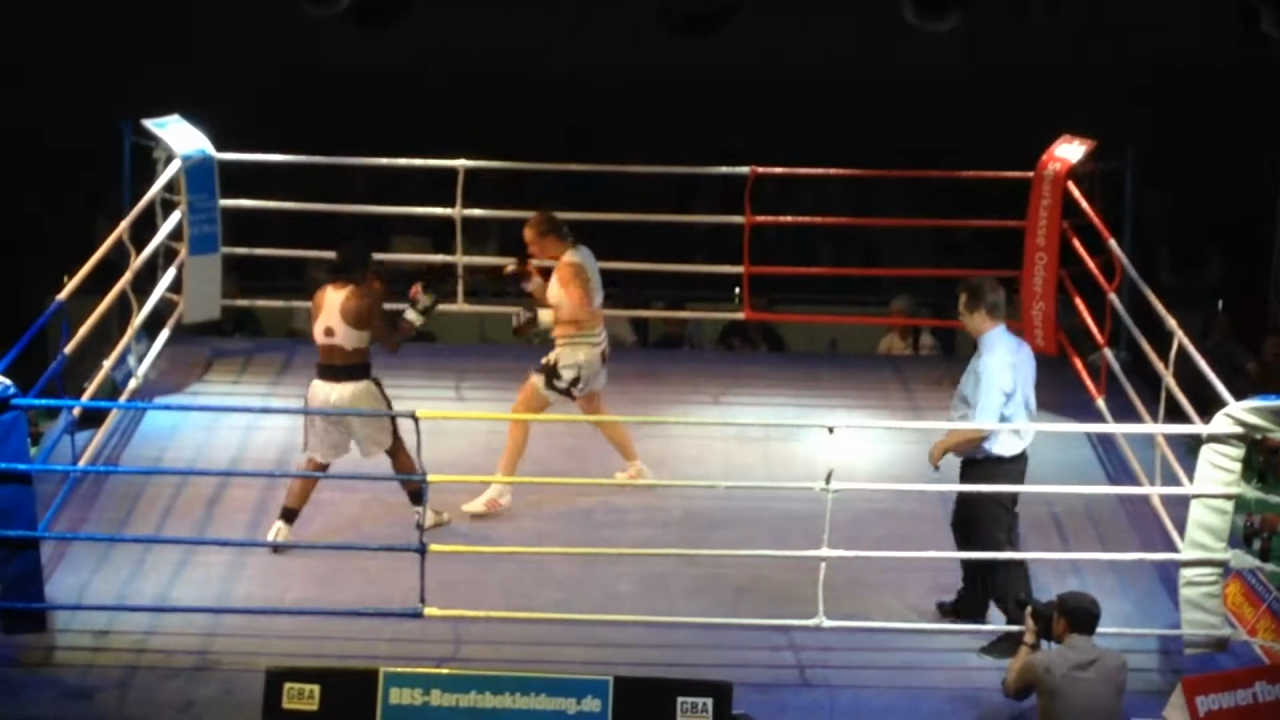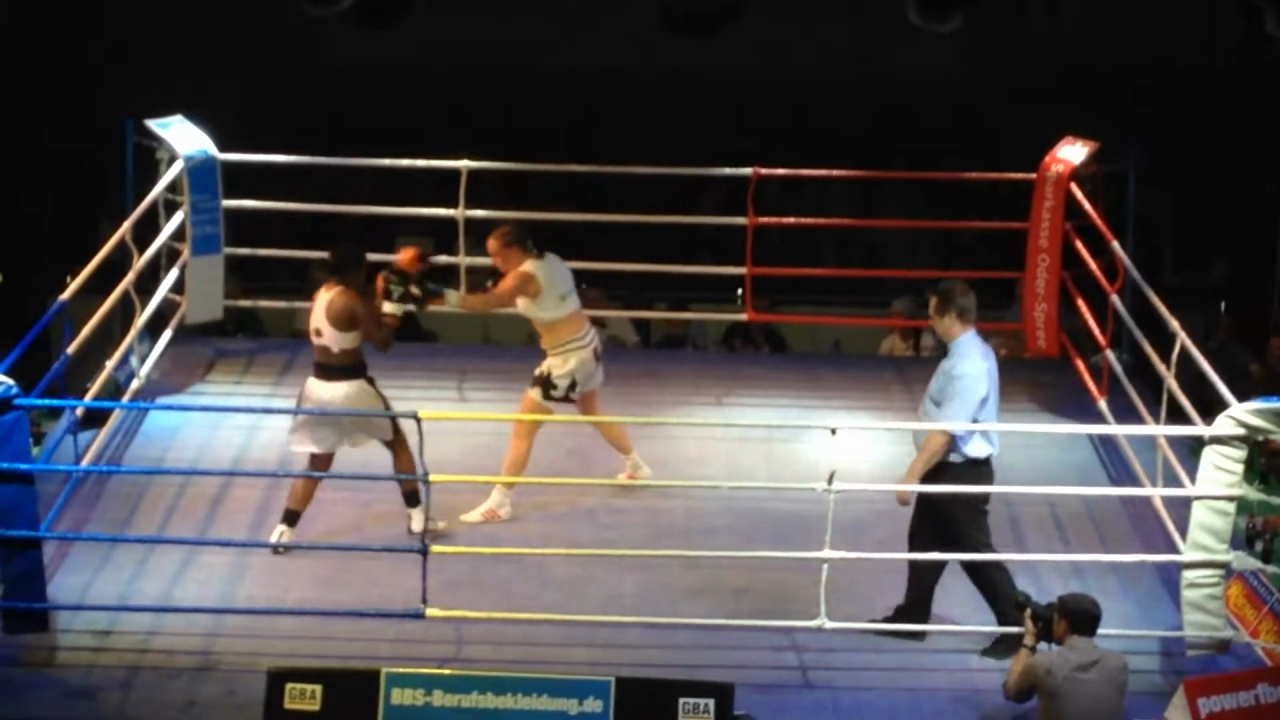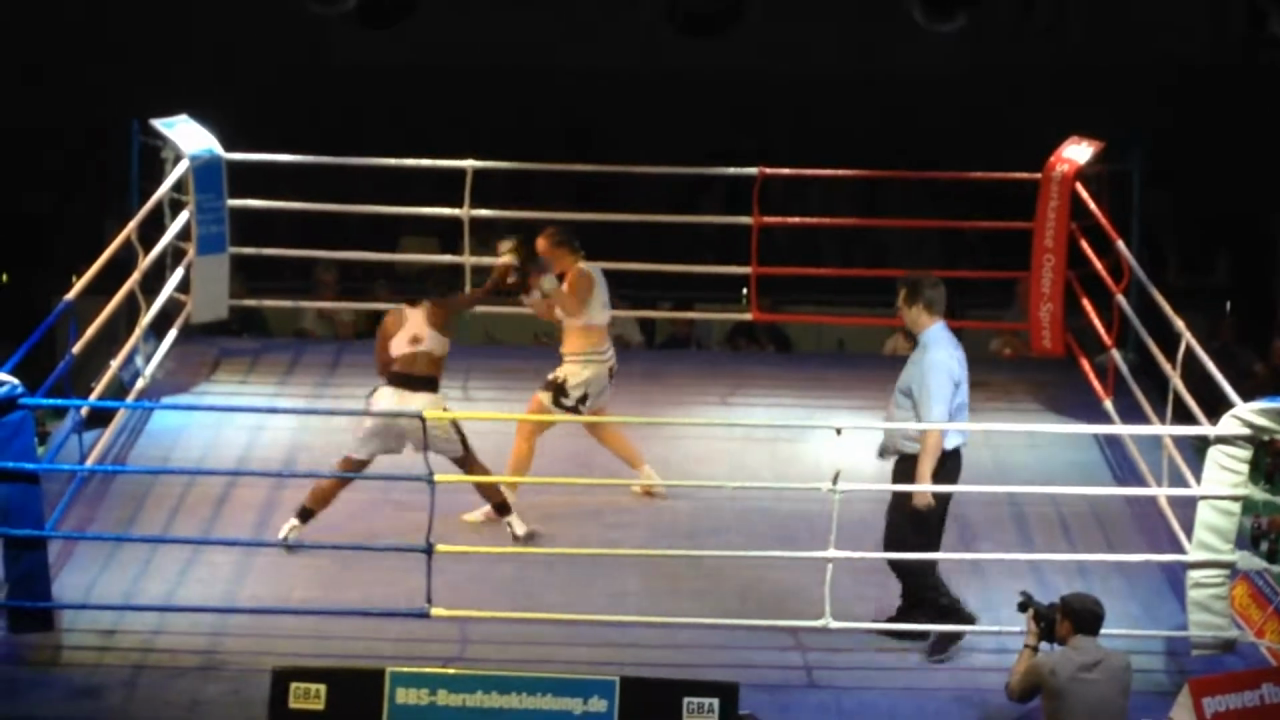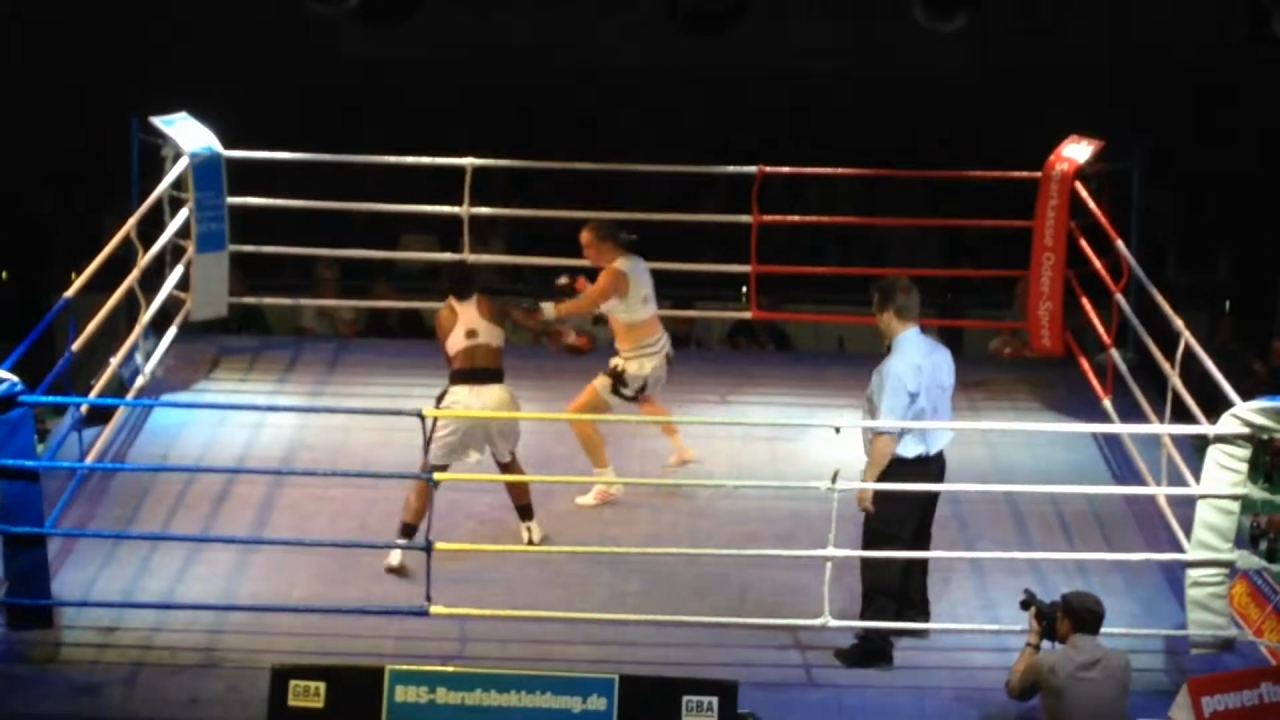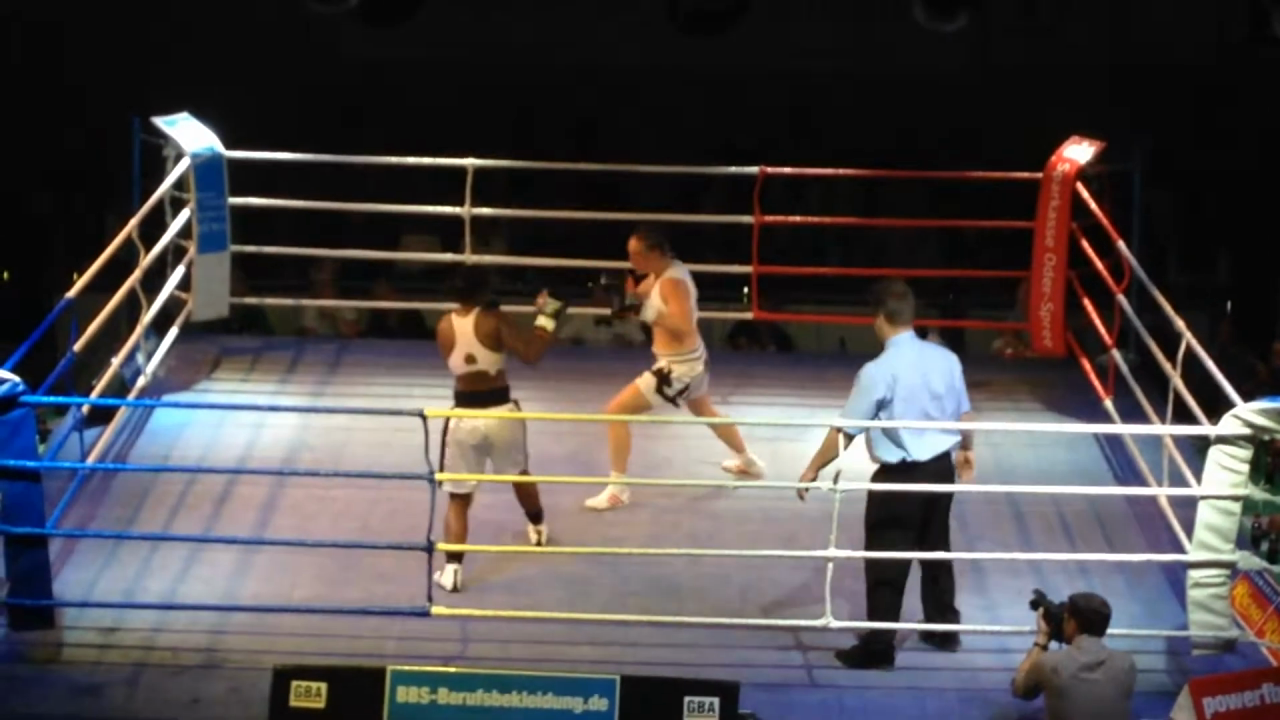
dt=0.3s
person 1, frame 1
left shoulder: (991, 362)
right shoulder: (1018, 348)
left elbow: (979, 428)
left wrist: (943, 445)
left hip: (992, 466)
right hip: (1007, 457)
left knee: (999, 546)
right knee: (967, 530)
left ankle: (1022, 630)
right ankle: (971, 602)
person 1, frame 2
left shoulder: (966, 368)
right shoulder: (971, 353)
left elbow: (944, 433)
left wrist: (911, 476)
left hip: (962, 472)
right hip: (951, 468)
left knee: (975, 551)
right knee: (923, 542)
left ankle: (1015, 626)
right ankle: (912, 616)
person 1, frame 3
left shoulder: (936, 356)
right shoulder: (937, 345)
left elbow: (935, 425)
left wrist: (923, 478)
right wrist: (892, 442)
left hip: (929, 464)
right hip: (918, 460)
left knee: (903, 546)
right knee: (918, 544)
left ankle: (951, 616)
right ankle: (915, 616)
person 1, frame 4
left shoulder: (897, 365)
right shoulder: (940, 353)
left elbow: (886, 433)
left wrist: (868, 481)
left hip: (902, 471)
right hip: (934, 463)
left knee: (881, 556)
right knee: (916, 544)
left ankle: (876, 644)
right ankle: (913, 613)
person 1, frame 5
left shoulder: (878, 371)
right shoulder: (946, 358)
left elbow: (843, 431)
right elbow: (963, 414)
left wrist: (811, 470)
right wrist: (966, 450)
left hip: (899, 477)
right hip: (941, 467)
left knee: (886, 562)
right knee: (936, 550)
left ankle: (879, 646)
right ankle: (945, 628)
person 2, frame 1
left shoulder: (320, 296)
right shoulder: (365, 298)
right elbow: (392, 344)
right wrist: (418, 310)
left hip: (322, 386)
right hip: (357, 387)
left knee: (316, 463)
right knee: (395, 448)
left ankle: (281, 527)
right ankle: (423, 513)
person 2, frame 2
left shoulder: (321, 294)
right shoulder: (352, 298)
right elbow: (382, 342)
left wrist: (395, 280)
right wrist: (392, 302)
left hip: (318, 387)
right hip: (352, 388)
left knee: (317, 464)
right knee: (398, 443)
left ankle: (283, 531)
right ankle: (416, 517)
person 2, frame 3
left shoulder: (391, 319)
right shoulder: (444, 308)
left elbow: (383, 367)
right elbow: (487, 290)
right wrist: (505, 268)
left hip: (389, 398)
right hip: (425, 402)
left knee: (349, 467)
right knee: (467, 461)
left ankle: (295, 525)
right ankle: (512, 522)
person 2, frame 4
left shoulder: (442, 314)
right shoulder: (491, 304)
right elbow: (533, 323)
right wrist: (559, 334)
left hip: (459, 396)
right hip: (496, 395)
left knee: (428, 476)
right knee: (508, 461)
left ankle: (401, 548)
right ankle: (529, 528)
person 2, frame 5
left shoulder: (444, 326)
right shoulder: (495, 320)
right elbow: (530, 356)
right wrist: (547, 319)
left hip: (464, 417)
right hip: (501, 411)
left knee: (459, 498)
right knee: (518, 472)
left ankle: (451, 570)
right ankle: (538, 530)
person 3, frame 1
left shoulder: (569, 266)
right shoulder: (580, 253)
left elbow: (582, 312)
left wrist: (540, 317)
right wrist: (530, 280)
left hip: (575, 352)
right hip: (593, 347)
left knee: (519, 415)
right knee: (594, 410)
left ankle: (499, 493)
right ankle: (636, 468)
person 3, frame 2
left shoulder: (523, 276)
right shoulder: (551, 261)
left elbow: (487, 303)
left wrist: (445, 296)
right wrist: (505, 296)
left hip: (566, 358)
right hip: (587, 345)
left knee: (524, 429)
right knee: (590, 410)
left ankle: (499, 503)
right ankle: (635, 466)
person 3, frame 3
left shoulder: (581, 274)
right shoulder: (582, 272)
left elbow: (571, 310)
right elbow: (553, 313)
left wrist: (543, 279)
right wrist: (532, 294)
left hip: (582, 368)
right hip: (599, 363)
left knee: (526, 431)
right knee: (598, 426)
right ankle: (649, 479)
person 3, frame 4
left shoulder: (617, 272)
right shoulder: (633, 262)
left elbow: (585, 306)
right elbow: (599, 298)
left wrist: (545, 309)
right wrist: (584, 288)
left hip: (638, 361)
right hip: (659, 349)
left knee: (579, 414)
right knee: (645, 400)
left ankle: (607, 484)
right ankle: (680, 448)
person 3, frame 5
left shoulder: (673, 281)
right shoulder: (660, 272)
left elbow: (683, 325)
right elbow: (639, 296)
left wrist: (645, 312)
right wrist: (625, 295)
left hip: (678, 366)
right hip: (692, 359)
left knee: (616, 413)
right knee: (704, 411)
left ankle: (618, 489)
right ankle: (747, 462)
